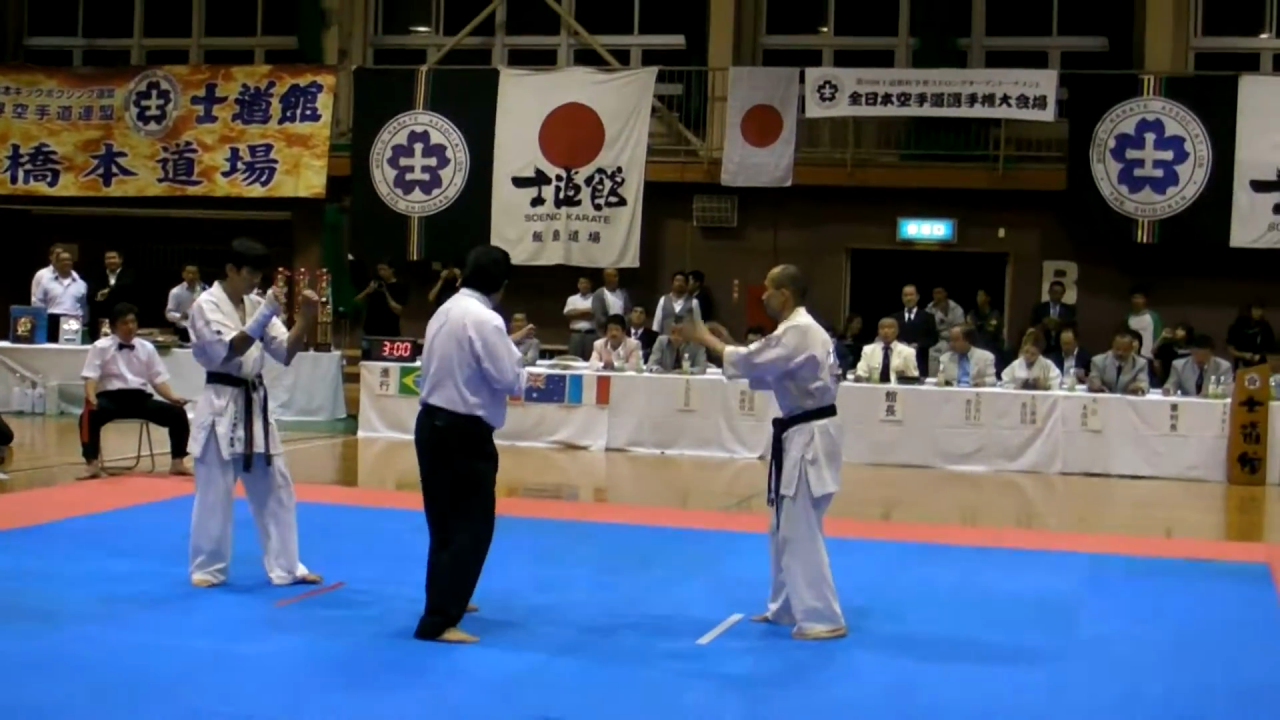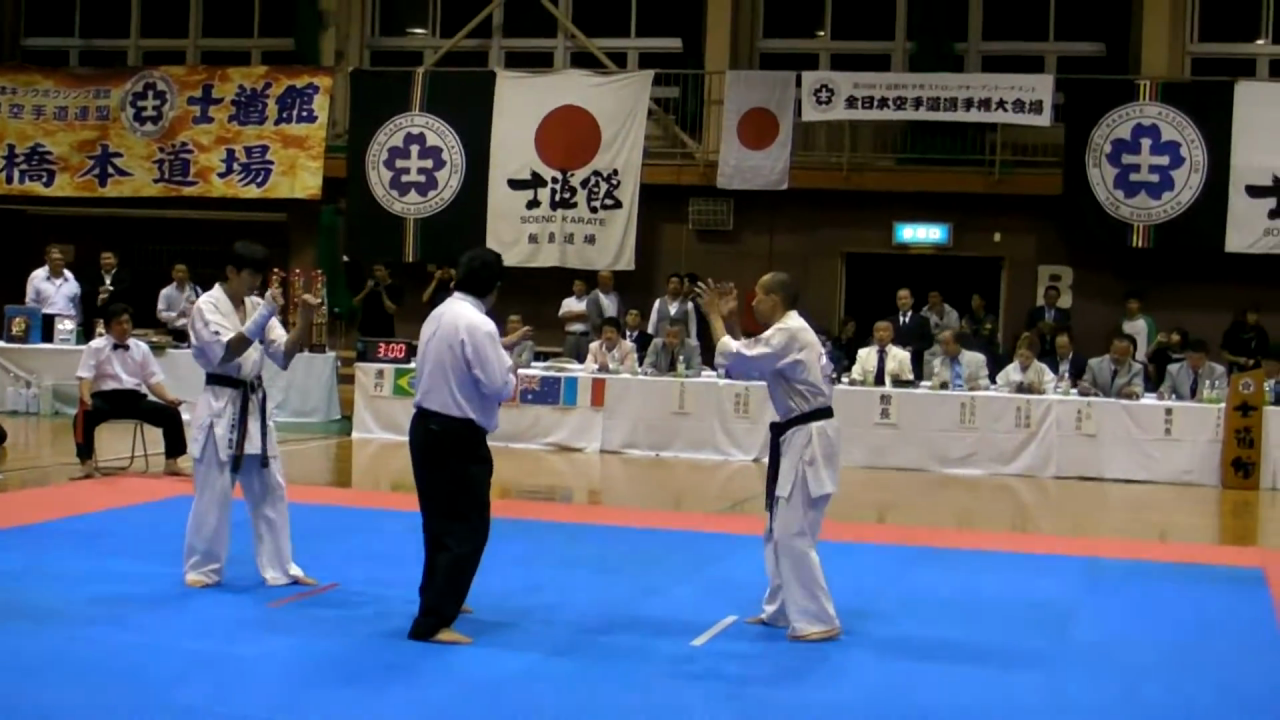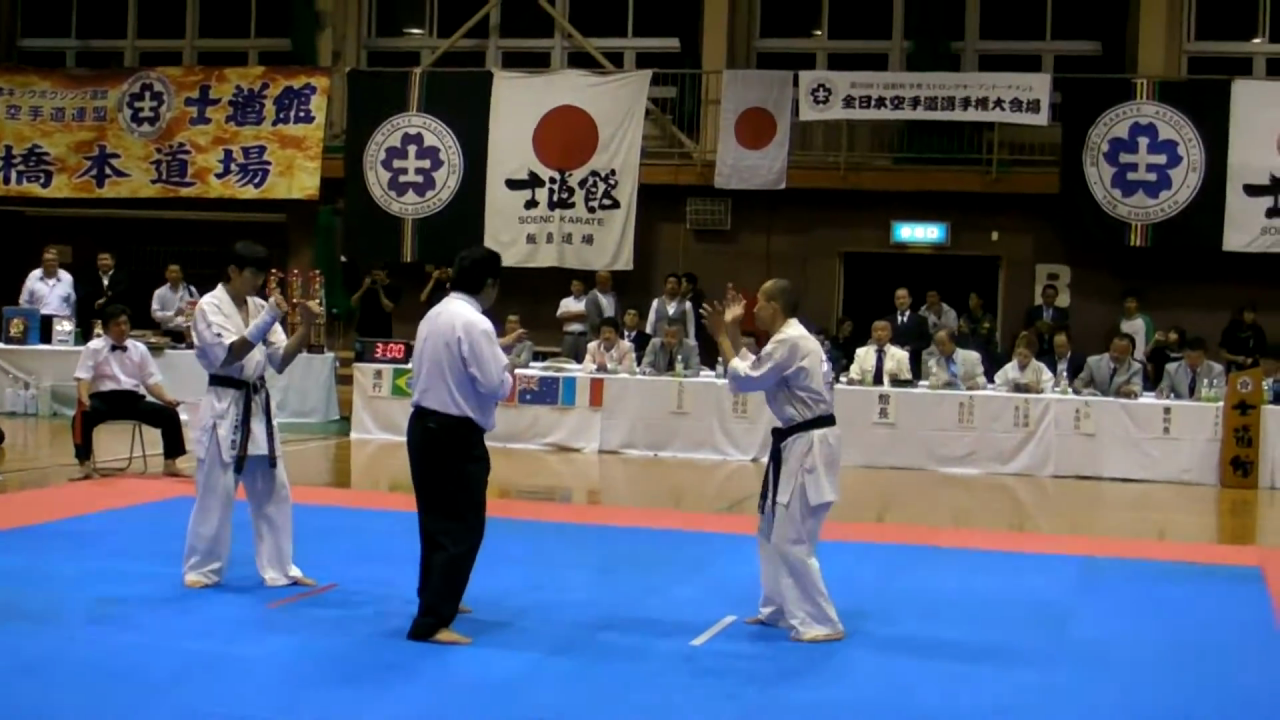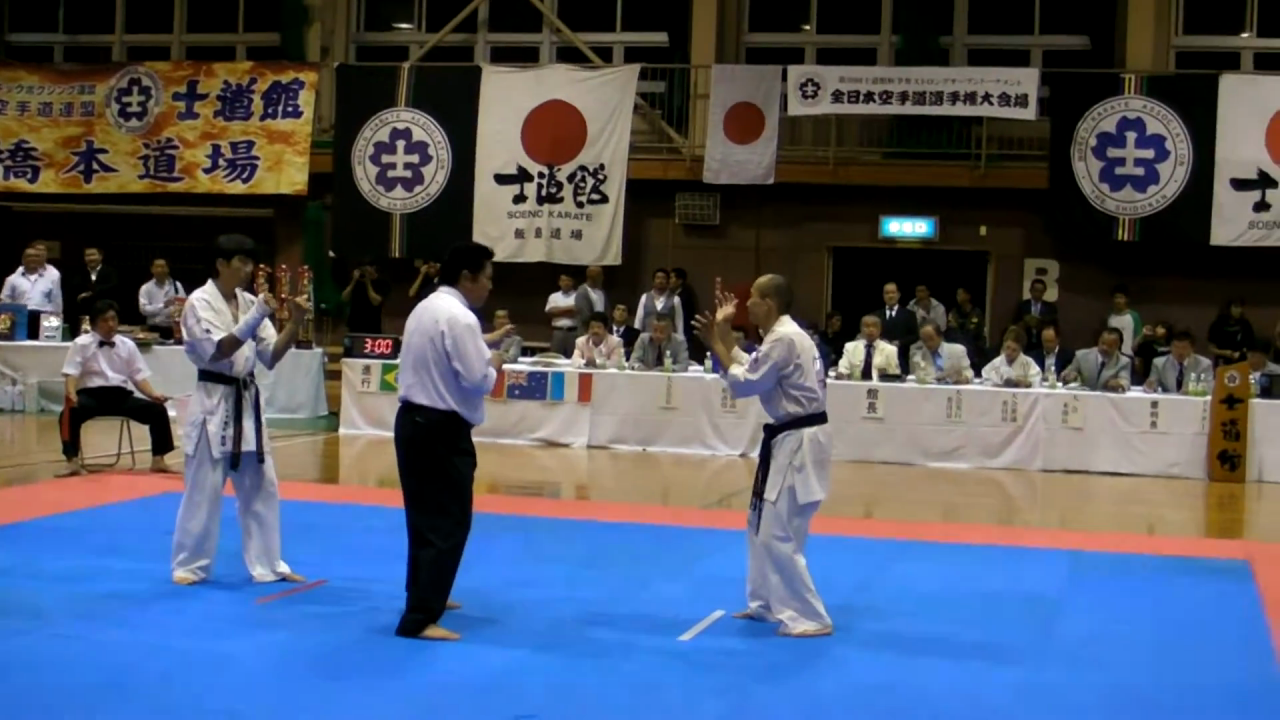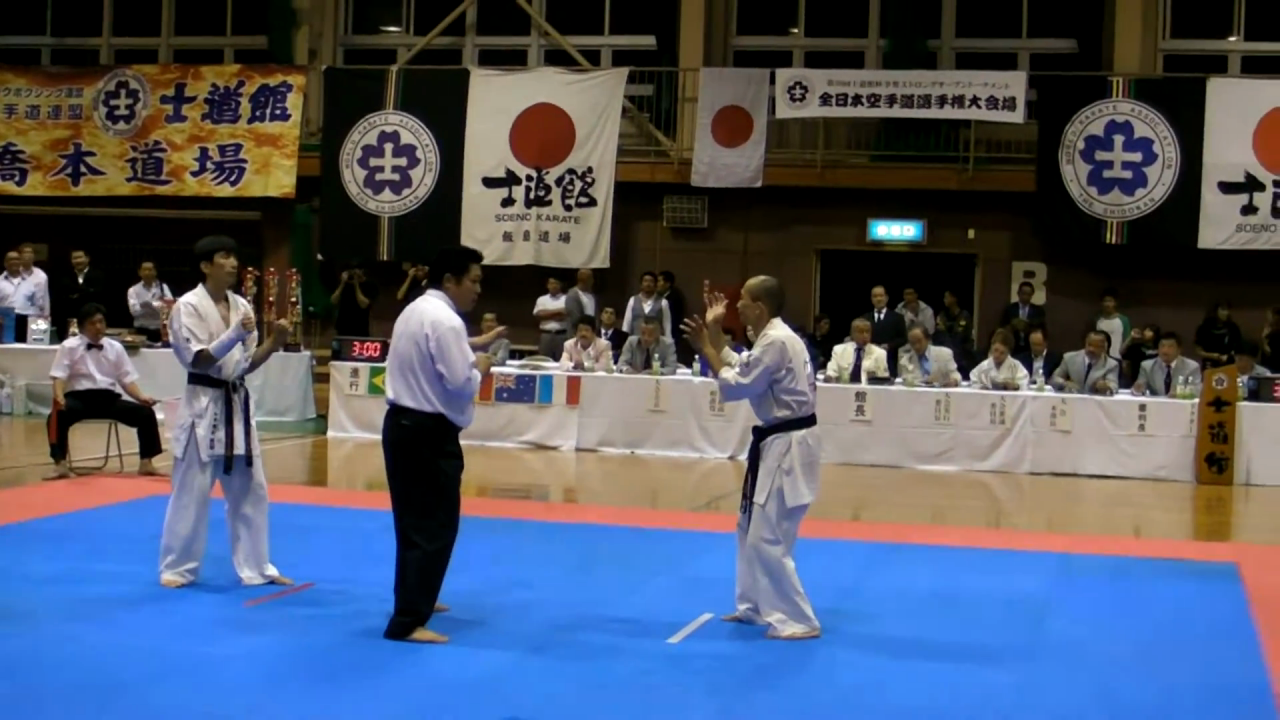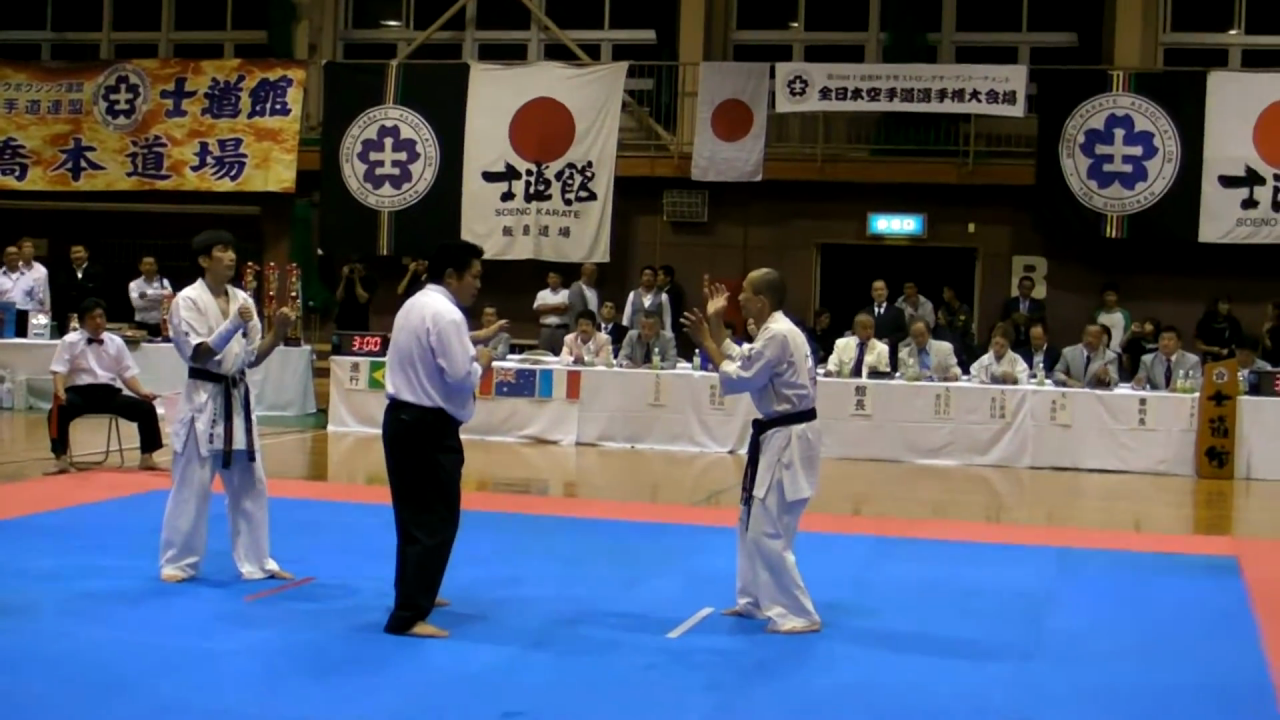
dt=0.2s
person 1, frame 1
left shoulder: (446, 311)
right shoulder: (486, 320)
right elbow: (510, 380)
left wrist: (508, 343)
right wrist: (519, 366)
left hip: (434, 424)
right hip: (463, 432)
left knee: (448, 521)
right knee: (470, 526)
left ankle: (447, 596)
right ankle: (437, 621)
person 1, frame 2
left shoulder: (439, 315)
right shoulder: (478, 325)
right elbow: (498, 387)
left wrist: (499, 348)
right wrist: (512, 374)
left hip: (427, 427)
right hip: (457, 437)
left knee: (443, 522)
right knee: (465, 529)
left ankle: (440, 599)
right ankle: (431, 622)
person 1, frame 3
left shoulder: (436, 314)
right shoulder: (474, 323)
right elbow: (494, 385)
left wrist: (499, 348)
right wrist: (508, 372)
left hip: (426, 426)
right hip: (454, 435)
left knee: (439, 521)
right knee: (459, 528)
left ankle: (437, 598)
right ankle: (430, 621)
person 1, frame 4
left shoulder: (426, 307)
right shoulder: (459, 317)
right elbow: (477, 379)
left wrist: (483, 347)
right wrist: (494, 365)
left hip: (414, 421)
right hip: (441, 430)
left knee: (428, 516)
right knee: (446, 523)
left ankle: (427, 594)
right ankle: (419, 618)
person 1, frame 5
left shoulder: (415, 310)
right shoulder: (444, 320)
right elbow: (461, 382)
left wrist: (469, 354)
right wrist: (481, 368)
left hip: (403, 424)
right hip: (428, 432)
left knee: (416, 520)
right knee: (434, 526)
left ankle: (416, 597)
right ankle: (407, 620)
person 1, frame 6
left shoulder: (414, 305)
right shoulder: (445, 313)
right elbow: (461, 375)
left wrist: (471, 348)
right wrist: (482, 362)
left hip: (403, 418)
right hip: (428, 427)
left knee: (416, 514)
right knee: (434, 520)
left ankle: (416, 592)
right ankle: (408, 615)
person 2, frame 1
left shoulder: (799, 330)
right shoulder: (797, 328)
left elbow: (751, 363)
right elbow: (764, 371)
left wrist: (710, 340)
right wrist: (723, 342)
left hip: (810, 438)
right hip: (802, 436)
left knee: (801, 532)
right knee: (786, 529)
left ankle: (823, 619)
right ankle: (787, 608)
person 2, frame 2
left shoulder: (789, 333)
right shoulder: (789, 331)
left elbow: (735, 360)
right elbow: (748, 359)
left wrist: (714, 318)
right wrist: (727, 321)
left hip: (808, 441)
right hip: (798, 439)
left knee: (794, 535)
right knee: (779, 532)
left ankle: (818, 620)
right ankle: (781, 609)
person 2, frame 3
left shoulder: (789, 341)
right shoulder: (791, 338)
left elbow: (742, 379)
right elbow: (754, 370)
left wrist: (721, 337)
right wrist: (732, 332)
left hip: (809, 447)
right hip: (799, 444)
left knee: (791, 540)
right knee: (772, 532)
left ankle: (822, 623)
right ankle: (779, 609)
person 2, frame 4
left shoulder: (783, 339)
right shoulder: (783, 335)
left elbow: (742, 383)
right elbow: (748, 368)
left wrist: (715, 344)
right wrist: (724, 331)
left hip: (800, 444)
right hip: (789, 441)
left knee: (778, 536)
right knee: (761, 527)
left ankle: (810, 618)
right ankle: (766, 604)
person 2, frame 5
left shoulder: (776, 342)
right shoulder: (774, 338)
left elbow: (734, 386)
right elbow: (738, 368)
left wrist: (705, 348)
right wrist: (713, 331)
left hip: (788, 446)
right hip: (778, 443)
left knee: (768, 539)
right knee: (751, 530)
left ankle: (798, 621)
right ankle: (755, 607)
person 2, frame 6
left shoulder: (778, 336)
right shoulder: (775, 331)
left elbow: (735, 379)
right elbow: (738, 360)
left wrist: (705, 342)
right wrist: (715, 323)
left hip: (788, 440)
right hip: (778, 437)
left knee: (769, 533)
right knee: (752, 525)
left ankle: (799, 615)
right ankle: (756, 601)
person 3, frame 1
left shoulder: (257, 303)
right shoulder: (207, 304)
left elbow: (286, 352)
right elbow: (230, 349)
left wrist: (306, 318)
right wrist: (266, 313)
left hip: (255, 402)
right hip: (222, 405)
left knee: (276, 488)
right knee: (215, 492)
left ankle: (287, 566)
right ankle: (208, 567)
person 3, frame 2
left shoulder: (257, 305)
right shoulder: (207, 305)
left elbow: (283, 356)
right elbow: (227, 351)
left wrist: (303, 322)
right wrist: (265, 314)
left hip: (254, 404)
right hip: (221, 406)
left knee: (270, 492)
right knee: (213, 493)
left ankle: (280, 567)
right ankle: (202, 568)
person 3, frame 3
left shoulder: (259, 307)
right shoulder: (210, 306)
left elbow: (281, 360)
right elbow: (230, 354)
left wrist: (305, 327)
right wrist: (268, 319)
left hip: (257, 406)
right hip: (224, 407)
left knee: (273, 492)
right knee: (215, 494)
left ankle: (280, 568)
right ankle: (201, 568)
person 3, frame 4
left shoulder: (250, 302)
right shoulder: (200, 302)
left elbow: (270, 356)
right elbow: (219, 350)
left wrist: (293, 325)
right wrist: (257, 316)
left hip: (247, 402)
right hip: (215, 403)
left knee: (261, 488)
right knee: (203, 490)
left ankle: (268, 564)
right ankle: (188, 566)
person 3, frame 5
left shoulder: (241, 306)
right shoulder: (188, 305)
left elbow: (246, 364)
right elbow: (197, 361)
left wrist: (275, 342)
right wrist: (235, 334)
left hip: (237, 405)
right hip: (203, 406)
left knee: (251, 491)
right knee: (192, 493)
left ankle: (256, 567)
right ankle: (177, 568)
person 3, frame 6
left shoulder: (242, 299)
right shoulder: (188, 300)
left elbow: (252, 357)
right elbow: (198, 354)
left wrist: (278, 333)
right wrist: (233, 324)
left hip: (237, 399)
right hip: (203, 400)
left knee: (251, 485)
right knee: (191, 487)
left ankle: (257, 561)
right ankle: (177, 563)
